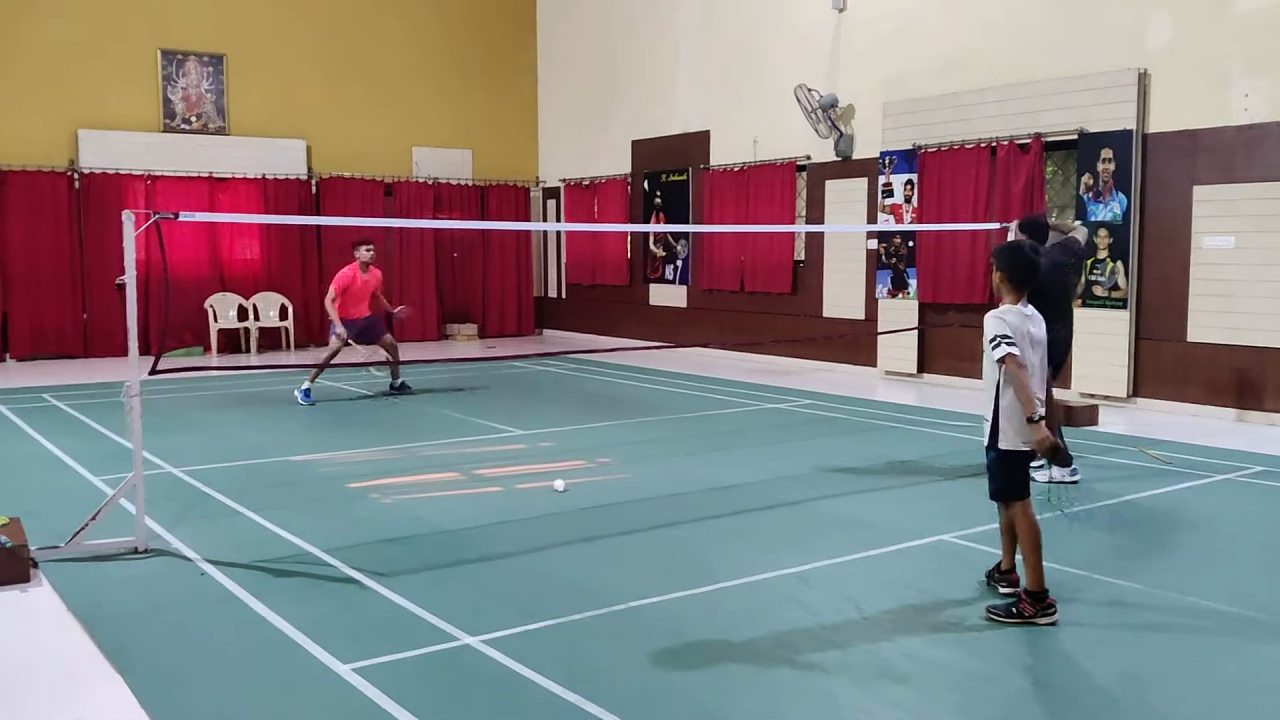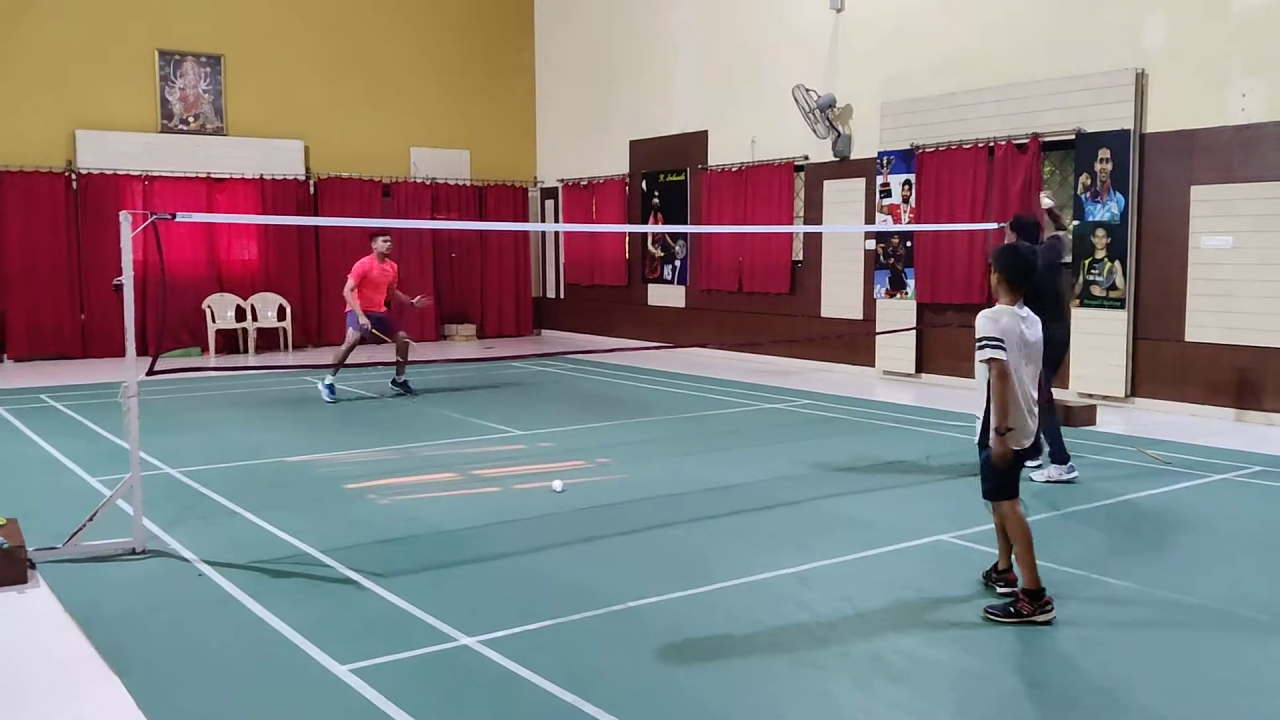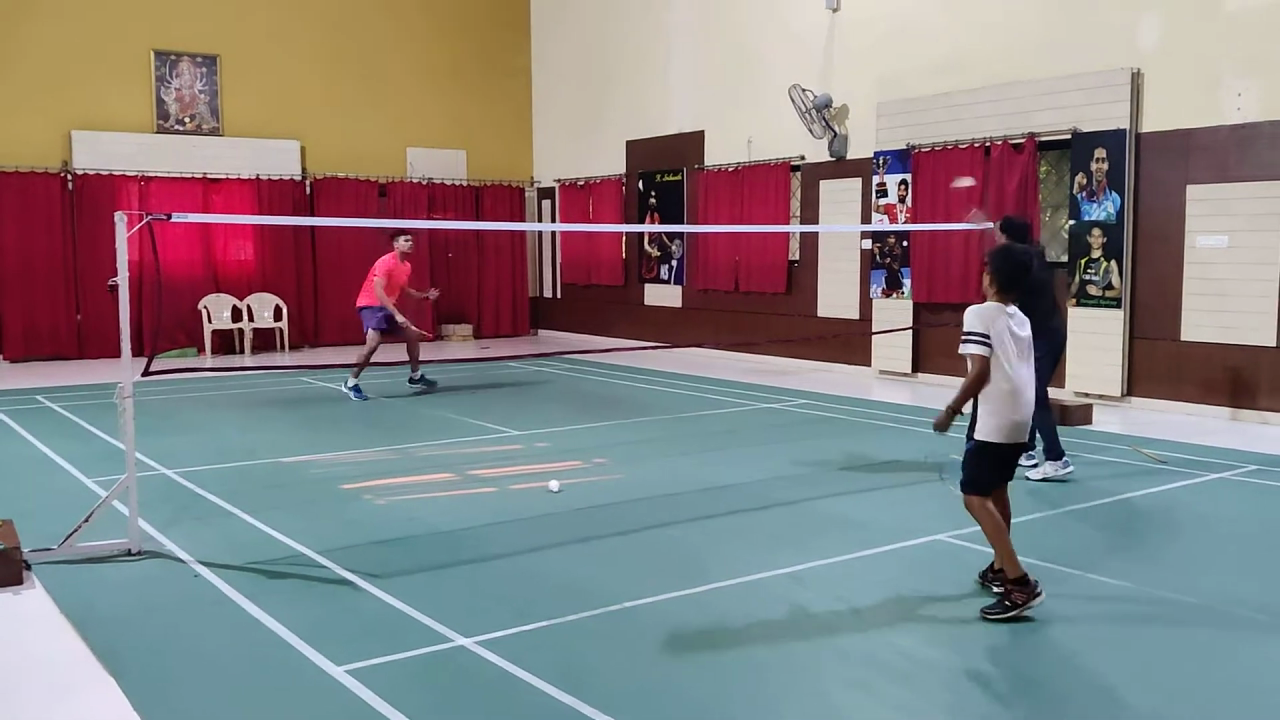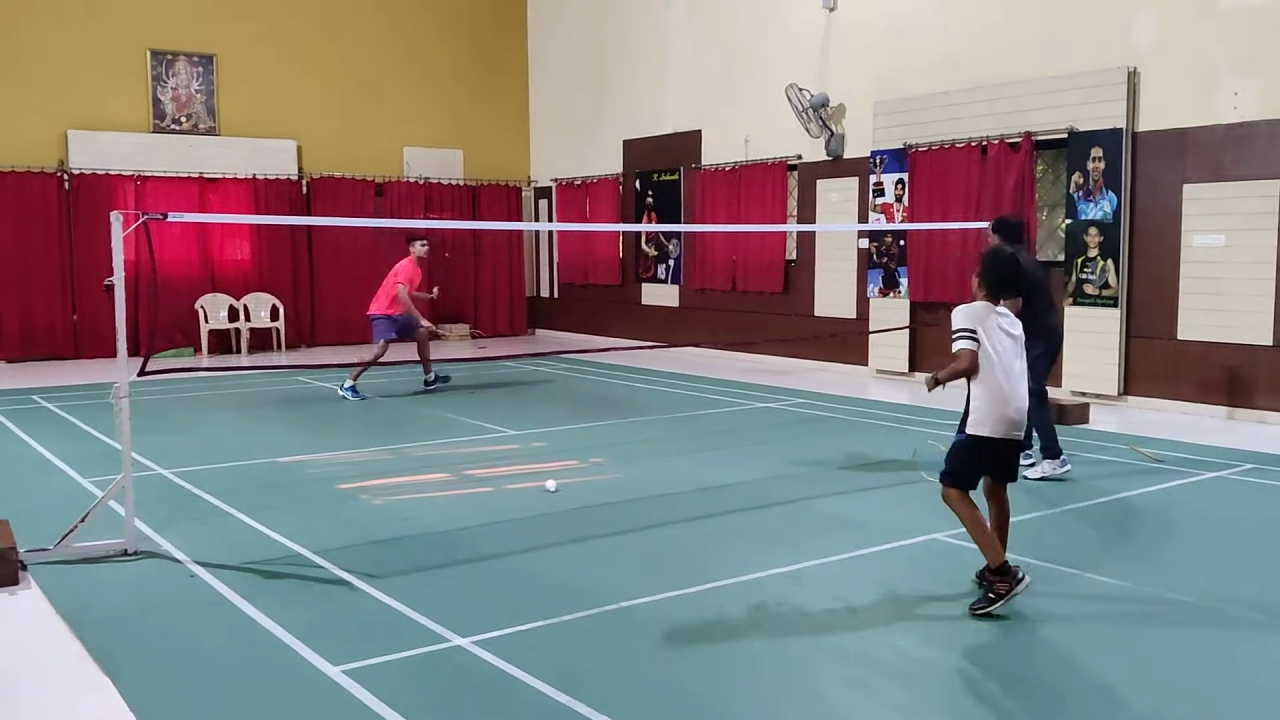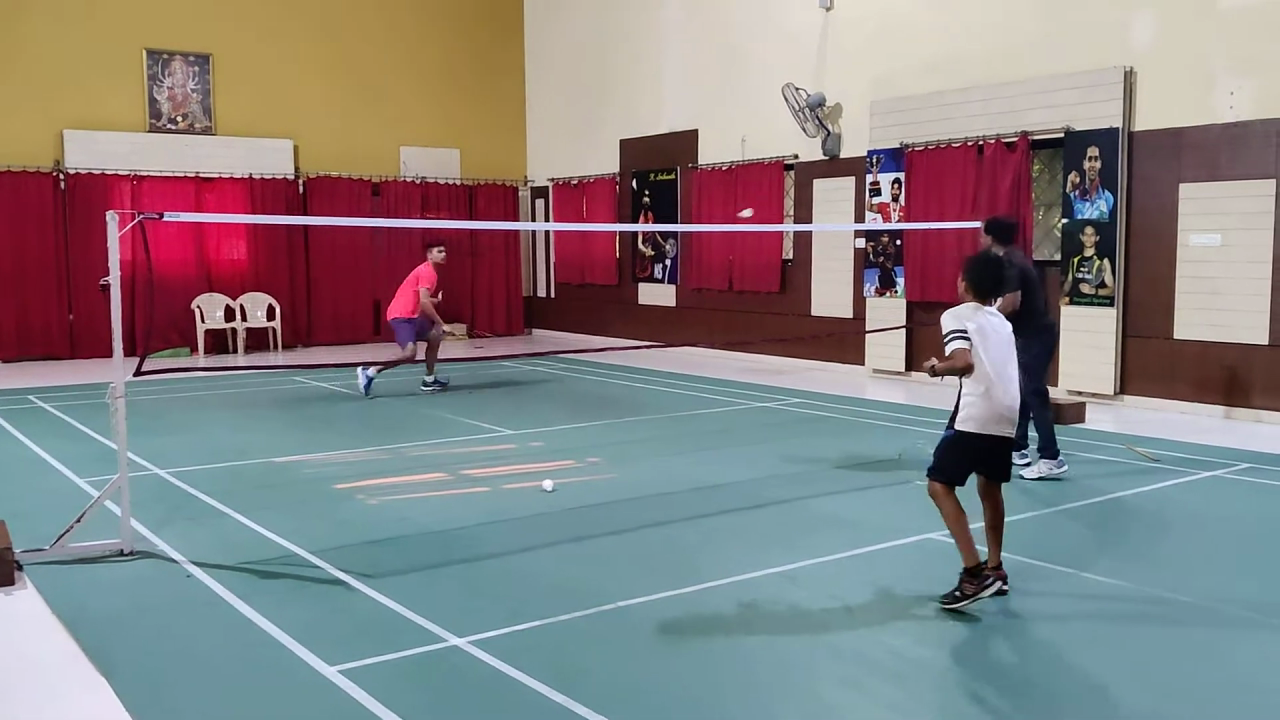
dt=0.1s
person 1, frame 1
left shoulder: (997, 319)
right shoulder: (1035, 318)
left elbow: (1016, 371)
right elbow: (1038, 375)
left wrist: (1035, 420)
right wrist: (1037, 420)
left hip: (1008, 428)
right hip: (1023, 425)
left knee: (1017, 506)
right knee: (1008, 499)
left ankle: (1037, 599)
right ankle: (1006, 571)
person 1, frame 2
left shoulder: (991, 317)
right shoulder: (1030, 320)
left elbow: (999, 377)
left wrist: (999, 432)
left hip: (1002, 426)
right hip: (1025, 424)
left knee: (1005, 505)
right knee: (1003, 497)
left ankle: (1033, 596)
right ankle: (1003, 571)
person 1, frame 3
left shoulder: (979, 314)
right shoulder: (1022, 320)
left elbow: (979, 373)
left wrist: (950, 410)
left hip: (993, 422)
right hip: (1020, 418)
left knee: (977, 499)
right knee: (997, 492)
left ankle: (1019, 584)
right ankle: (1000, 570)
person 1, frame 4
left shoulder: (967, 313)
right shoulder: (1013, 320)
left elbow: (967, 363)
left wrist: (939, 377)
left hip: (985, 420)
right hip: (1016, 418)
left knee: (953, 490)
right knee: (995, 488)
left ankle: (1001, 570)
right ankle: (1000, 570)
person 1, frame 5
left shoulder: (957, 315)
right shoulder: (1002, 321)
left elbow: (964, 362)
left wrist: (936, 368)
left hip: (975, 417)
right hip: (1007, 416)
left knee: (939, 486)
right knee: (989, 488)
left ankle: (976, 571)
right ankle: (993, 570)
person 2, frame 1
right shoulder: (1066, 251)
right elbow: (1081, 232)
right wrist: (1054, 226)
right hip: (1061, 337)
left knee: (1042, 401)
left ankle: (1063, 466)
person 2, frame 2
right shoulder: (1050, 250)
right elbow: (1060, 231)
right wrist: (1050, 211)
left hip: (1038, 341)
right hip: (1058, 336)
left knee: (1040, 400)
right knee: (1033, 394)
left ankle: (1061, 464)
person 2, frame 3
right shoulder: (1034, 255)
left hip: (1038, 339)
right hip: (1052, 334)
left knee: (1035, 398)
left ankle: (1056, 460)
right ankle: (1026, 450)
person 2, frame 4
right shoulder: (1023, 258)
left elbow: (1013, 308)
left hip: (1038, 338)
right hip: (1040, 334)
left knee: (1034, 396)
left ankle: (1054, 458)
right ankle: (1023, 449)
person 2, frame 5
left shoulder: (1007, 265)
right shoulder: (1016, 258)
left elbow: (1011, 305)
left hip: (1033, 336)
right hip: (1033, 334)
left knee: (1034, 395)
right knee: (1017, 392)
left ankle: (1051, 459)
right ankle: (1018, 448)
person 3, frame 1
left shoulder: (376, 275)
right shoulder: (345, 274)
right elbow: (329, 301)
left wrist: (392, 312)
right wrist: (338, 325)
left hip: (365, 318)
right hip: (343, 319)
left knee: (391, 344)
right knee: (335, 347)
left ankle: (396, 383)
right ankle: (305, 388)
person 3, frame 2
left shoulder: (393, 267)
right shoulder: (363, 264)
left elbow: (393, 292)
right elbow: (348, 291)
left wrist: (411, 302)
right wrist: (360, 315)
left hip: (379, 312)
right hip: (359, 311)
left knee: (403, 340)
right knee: (352, 341)
left ankle: (399, 379)
right ankle: (328, 382)
person 3, frame 3
left shoulder: (407, 266)
right shoulder: (385, 262)
right elbow: (378, 291)
left wrist: (424, 296)
right wrist: (397, 314)
left hip: (388, 308)
right hip: (370, 306)
left knee: (413, 335)
right knee: (373, 342)
left ankle: (415, 376)
right ankle: (351, 383)
person 3, frame 4
left shoulder: (415, 268)
right shoulder: (406, 267)
right elbow: (402, 296)
left wrist: (429, 295)
right wrist: (421, 319)
left hip: (397, 313)
right hip: (383, 313)
left knee: (423, 335)
right knee: (380, 351)
left ankle: (429, 377)
right ankle: (348, 385)
person 3, frame 5
left shoulder: (429, 272)
right shoulder: (427, 272)
right elbow: (423, 301)
left wrist: (435, 300)
right wrist: (439, 322)
left hip: (411, 316)
right hip: (402, 316)
left knee: (434, 337)
right knee: (410, 354)
left ankle: (429, 380)
right ankle: (369, 373)
